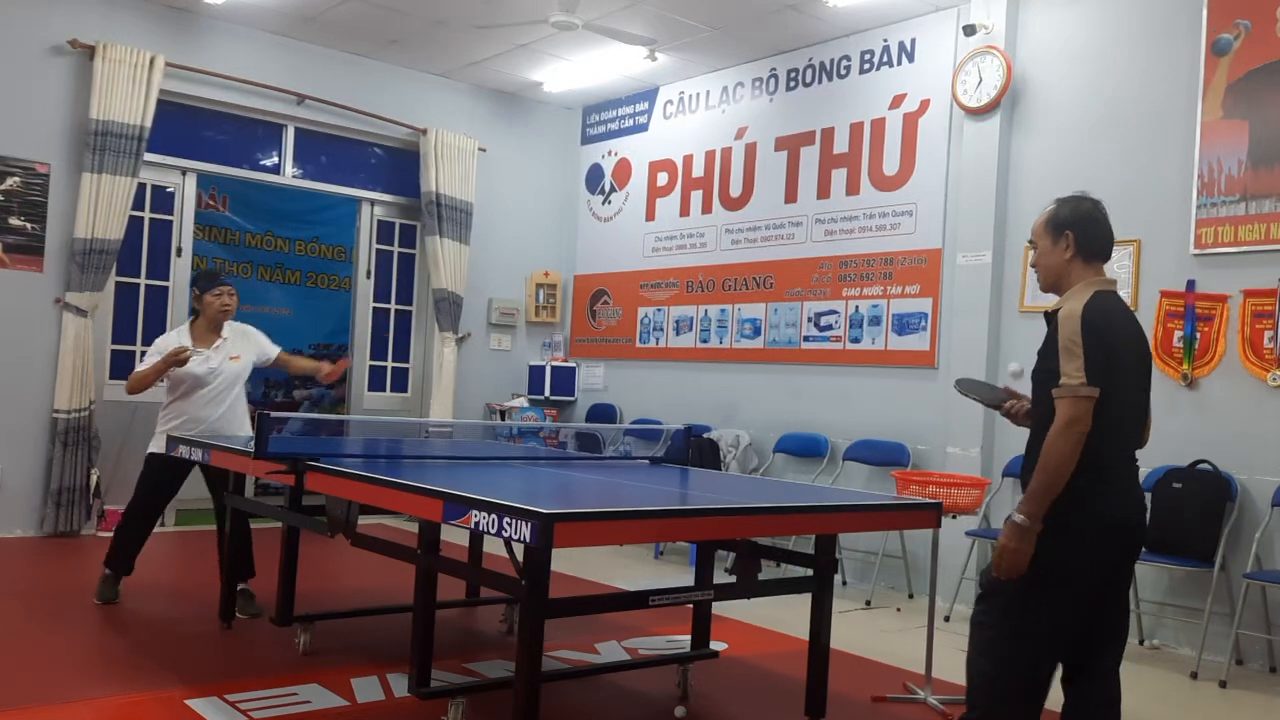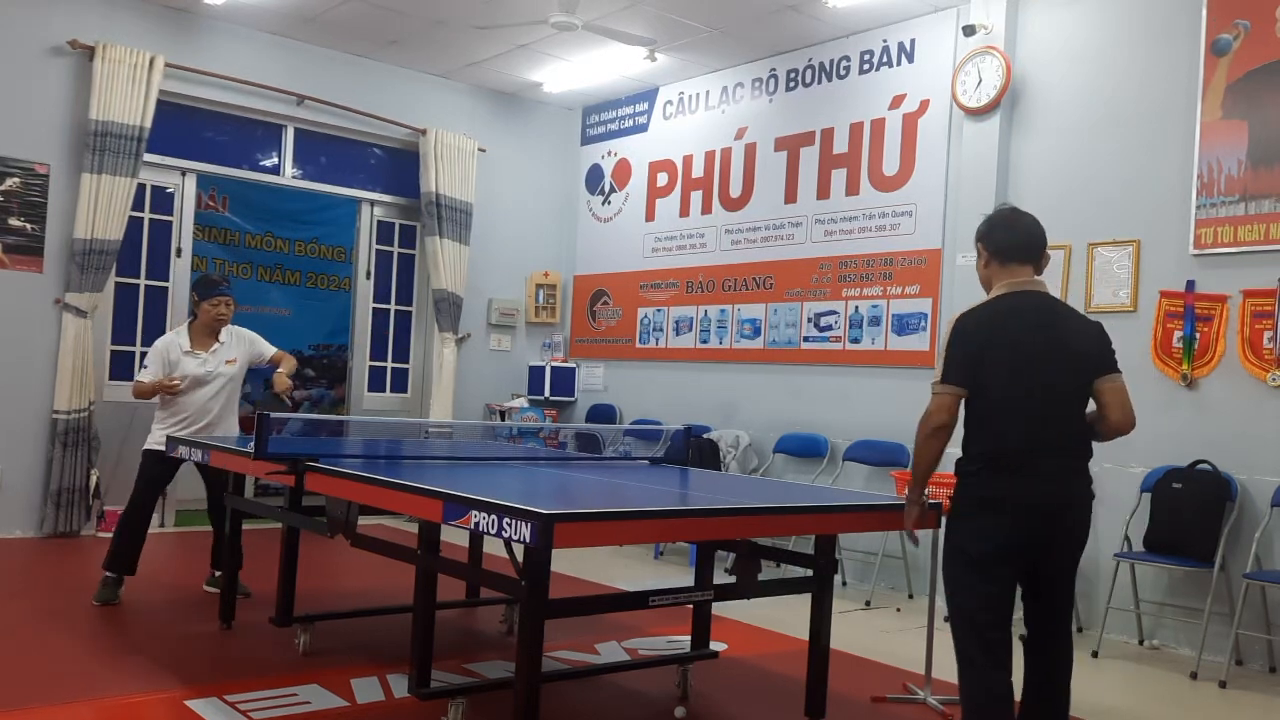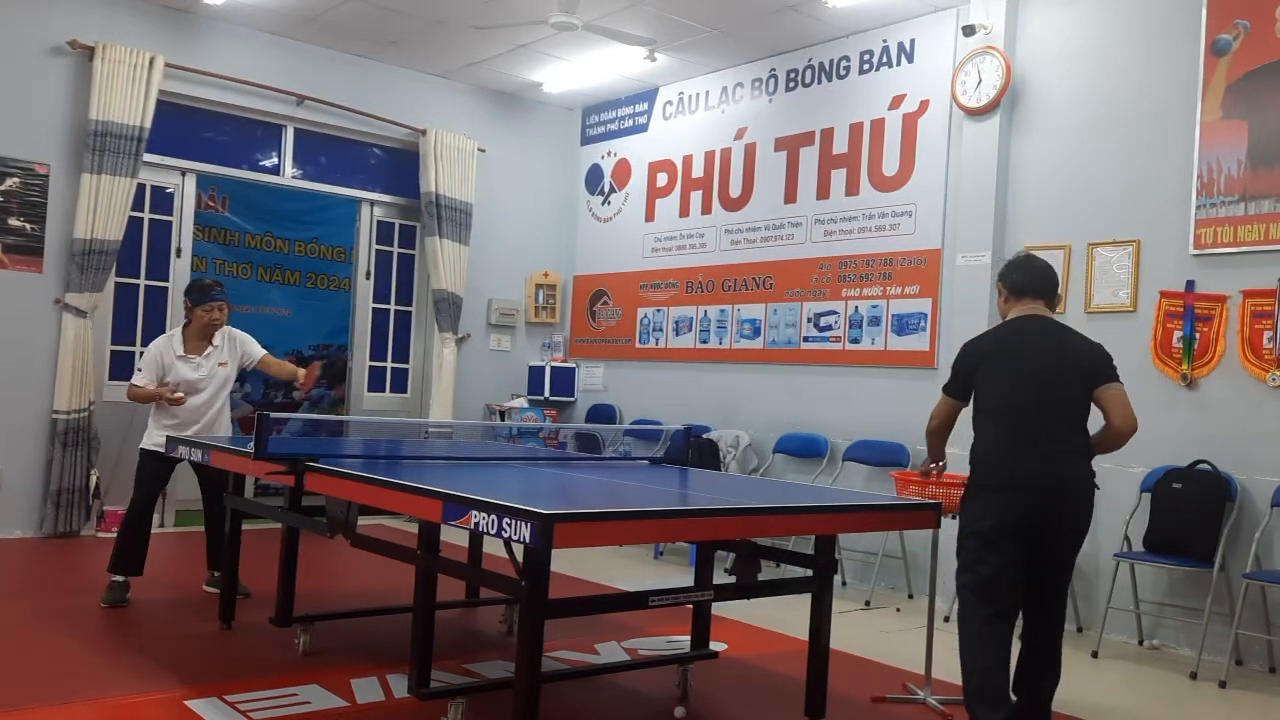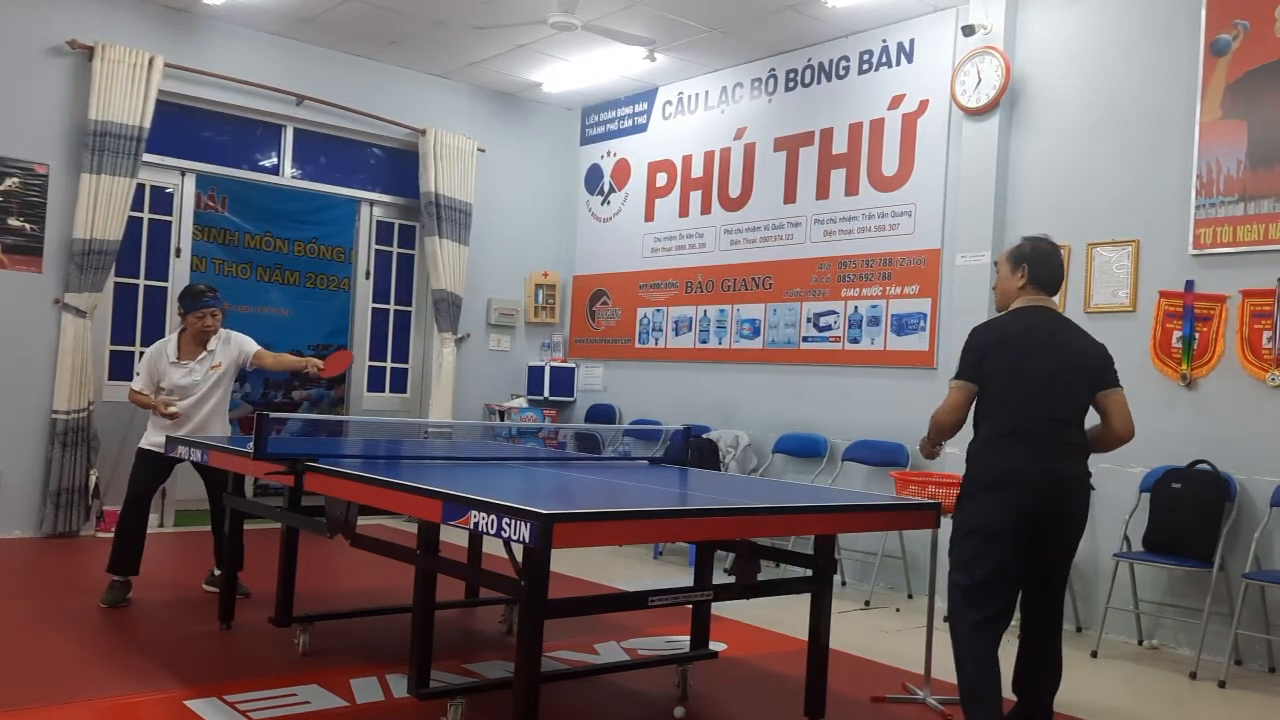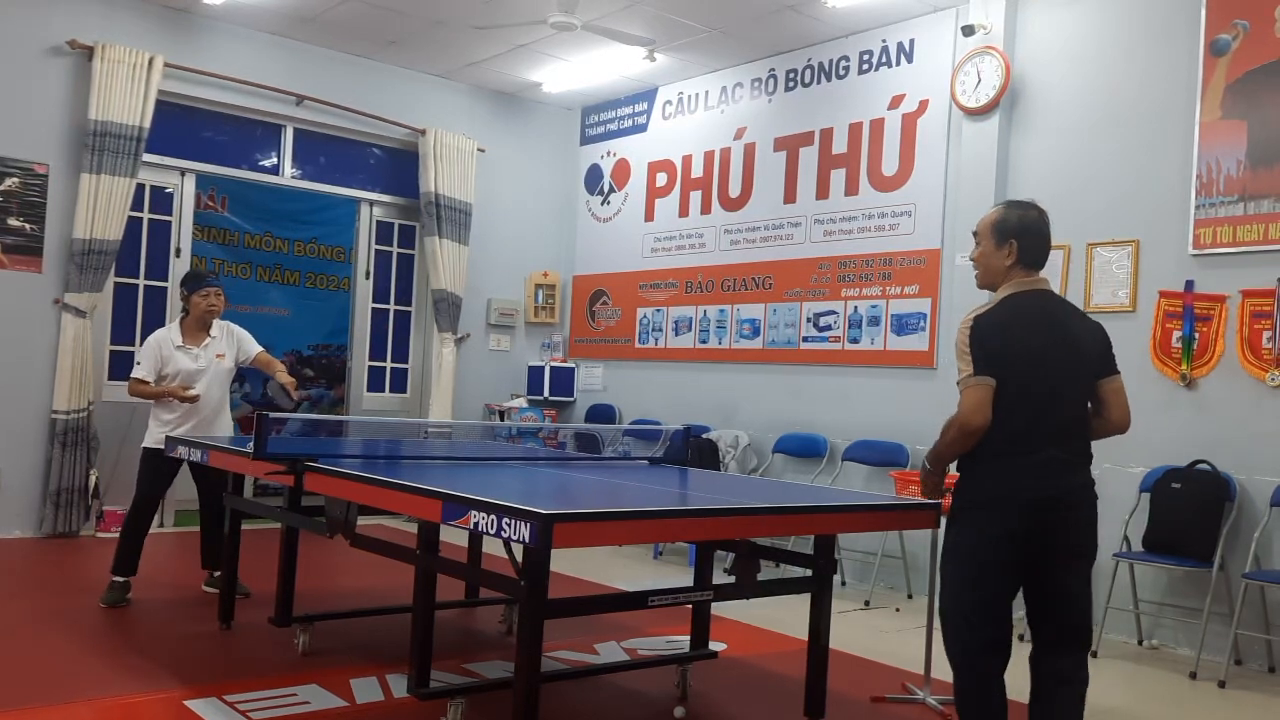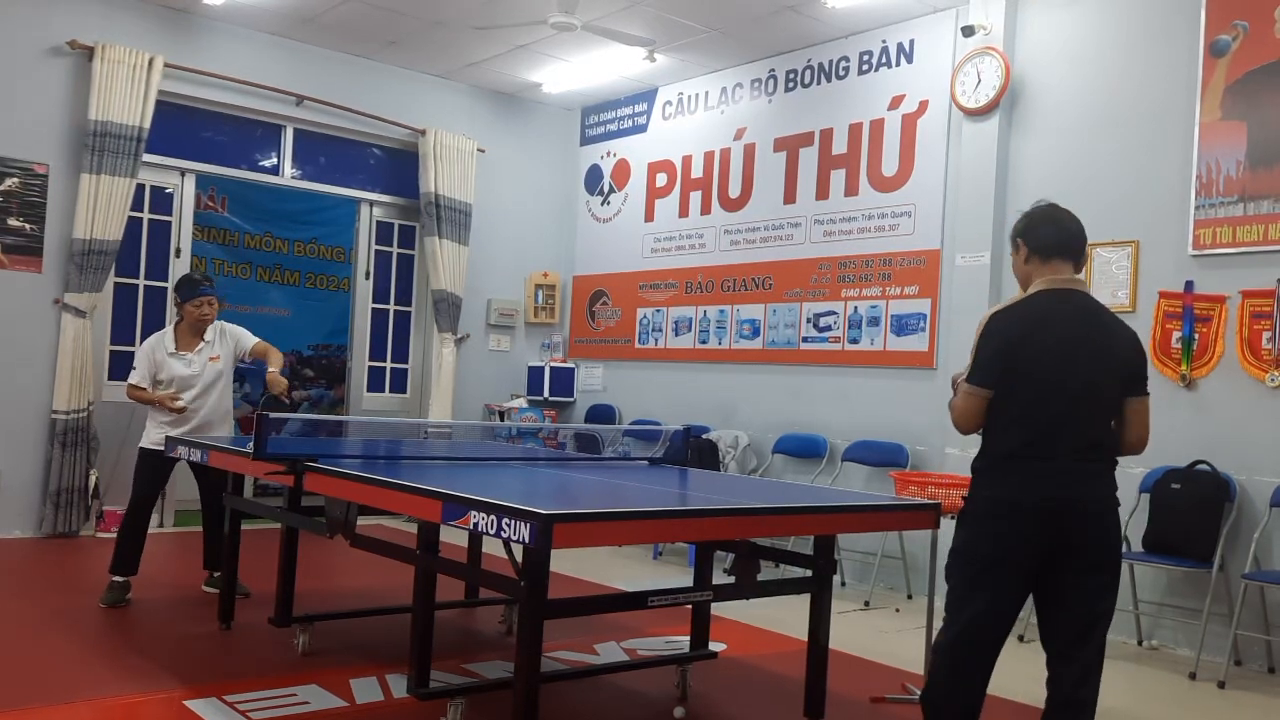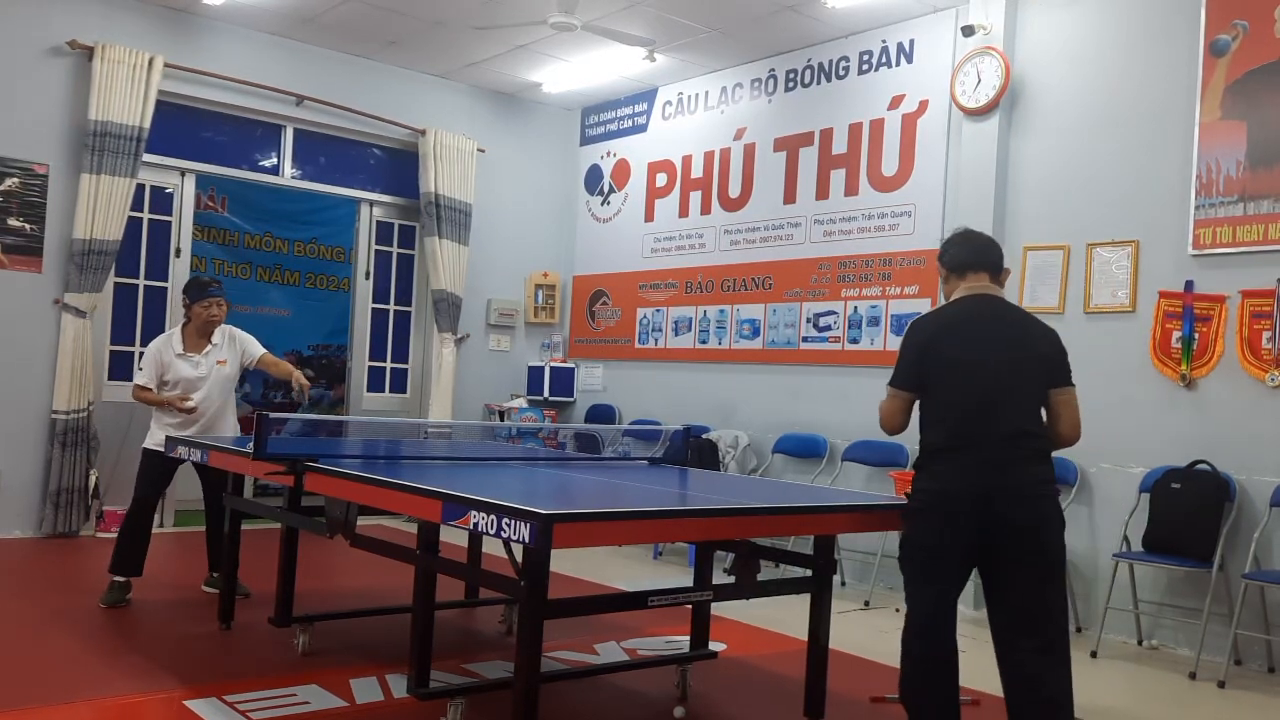
dt=0.7s
person 1, frame 1
left shoulder: (1078, 315)
right shoulder: (1126, 322)
left elbow: (1073, 425)
left wrist: (1024, 520)
right wrist: (1040, 413)
left hip: (1072, 521)
right hip: (1118, 518)
left knee: (999, 656)
right knee: (1093, 670)
person 1, frame 2
left shoulder: (972, 325)
right shoulder: (1085, 329)
left elbow: (939, 422)
right elbow: (1119, 419)
left wrist: (915, 497)
left hip: (990, 507)
right hip: (1066, 505)
left knee: (983, 648)
right knee: (1051, 636)
person 1, frame 3
left shoulder: (981, 347)
right shoulder: (1087, 351)
left elbow: (939, 422)
right elbow: (1123, 424)
left wrist: (934, 458)
left hip: (997, 494)
right hip: (1067, 496)
left knee: (985, 616)
right knee: (1046, 613)
person 1, frame 4
left shoulder: (988, 335)
right shoulder: (1089, 347)
left elbow: (950, 417)
right elbow: (1121, 429)
left wrist: (930, 442)
left hip: (995, 491)
right hip: (1064, 494)
left knee: (976, 615)
right knee: (1043, 612)
person 1, frame 5
left shoulder: (985, 325)
right shoulder: (1086, 328)
left elbow: (973, 419)
right elbow: (1115, 418)
left wrist: (933, 464)
left hip: (994, 501)
right hip: (1069, 501)
left knee: (977, 640)
right knee: (1064, 644)
person 1, frame 6
left shoulder: (1007, 322)
right shoulder: (1122, 336)
left elbow: (967, 420)
right elbow: (1133, 438)
left wrist: (961, 389)
left hip: (1006, 506)
right hip: (1088, 512)
left knee: (966, 642)
right knee: (1076, 657)
person 1, frame 7
left shoulder: (928, 329)
right shoulder: (1041, 334)
left elbow: (893, 421)
right elbow: (1067, 430)
left wrist: (885, 403)
left hip: (945, 494)
right hip: (1026, 496)
left knee: (928, 629)
right knee: (1036, 641)
person 2, frame 1
left shoulder: (246, 336)
right shoulder: (170, 342)
left elbow: (285, 361)
right elbow: (133, 386)
left wrist: (317, 368)
right wrist: (167, 364)
left knee: (234, 517)
right knee: (141, 511)
left ankle: (241, 587)
right ankle: (112, 572)
person 2, frame 2
left shoulder: (243, 339)
right shoulder: (168, 344)
left elbow: (286, 358)
right elbow: (139, 390)
left wrist: (282, 373)
right wrist: (157, 387)
left hip: (219, 440)
right hip: (168, 438)
left knee: (226, 508)
right knee: (140, 505)
left ankle: (219, 573)
right ankle: (113, 576)
person 2, frame 3
left shoulder: (235, 340)
right shoulder: (161, 347)
left elbow: (270, 364)
right elbow: (134, 392)
left wrist: (295, 372)
right wrist: (160, 394)
left hip: (213, 441)
right hip: (164, 440)
left knee: (221, 506)
right knee: (141, 505)
left ankle: (218, 573)
right ankle: (119, 578)
person 2, frame 4
left shoulder: (232, 343)
right shoulder: (158, 352)
left elbow: (270, 359)
right elbow: (136, 394)
left wrist: (304, 363)
right wrist: (155, 405)
left hip: (213, 441)
right hip: (161, 441)
left knee: (228, 505)
right knee: (135, 501)
left ankle: (221, 573)
right ankle: (120, 578)
person 2, frame 5
left shoulder: (232, 335)
right shoulder: (160, 340)
left elbow: (265, 361)
right elbow: (135, 387)
left wrist: (280, 373)
right wrist: (169, 392)
left hip: (213, 439)
right hip: (165, 438)
left knee: (216, 506)
right knee: (143, 505)
left ankle: (217, 573)
right ankle: (120, 578)
person 2, frame 6
left shoulder: (229, 335)
right shoulder: (154, 345)
left elbow: (269, 351)
right elbow: (133, 390)
left wrist: (273, 371)
right wrist: (159, 400)
left hip: (214, 438)
right hip: (163, 438)
left knee: (221, 504)
right knee: (140, 504)
left ankle: (217, 573)
right ankle: (120, 579)
person 2, frame 7
left shoulder: (235, 340)
right shoulder: (161, 346)
left elbow: (271, 362)
right elbow: (139, 391)
left wrist: (294, 374)
right wrist: (168, 401)
left hip: (217, 440)
right hip: (167, 439)
left knee: (222, 506)
right knee: (142, 504)
left ankle: (217, 573)
right ankle: (121, 579)
